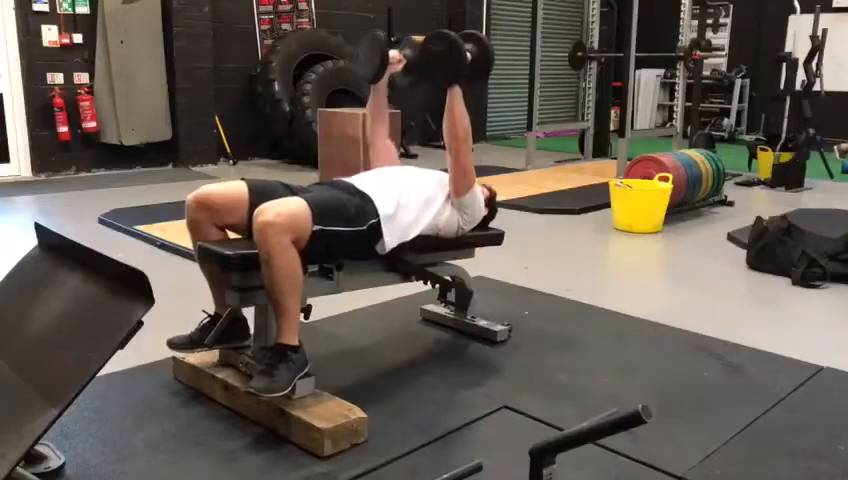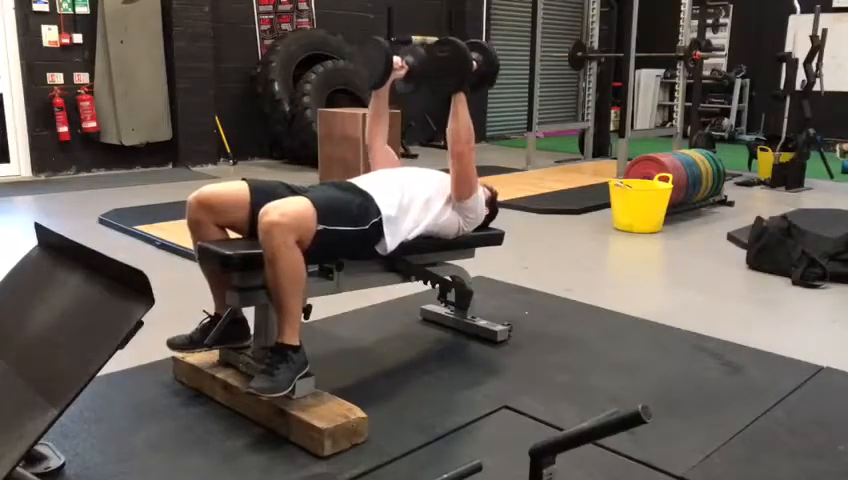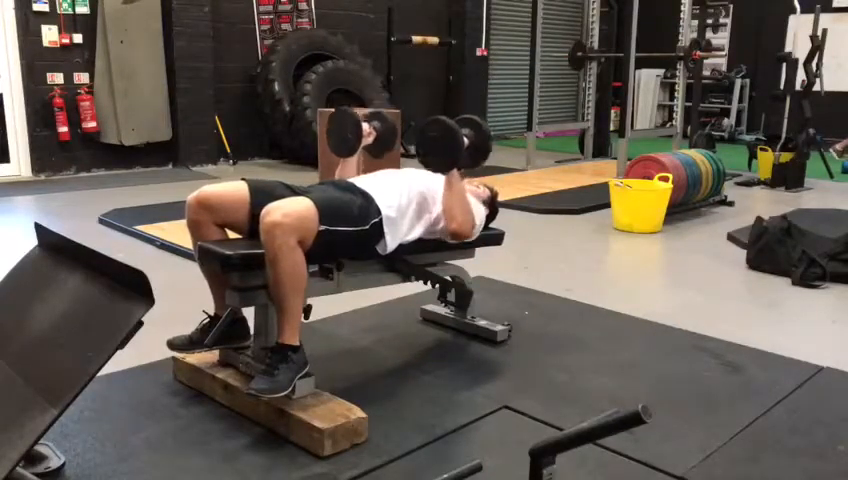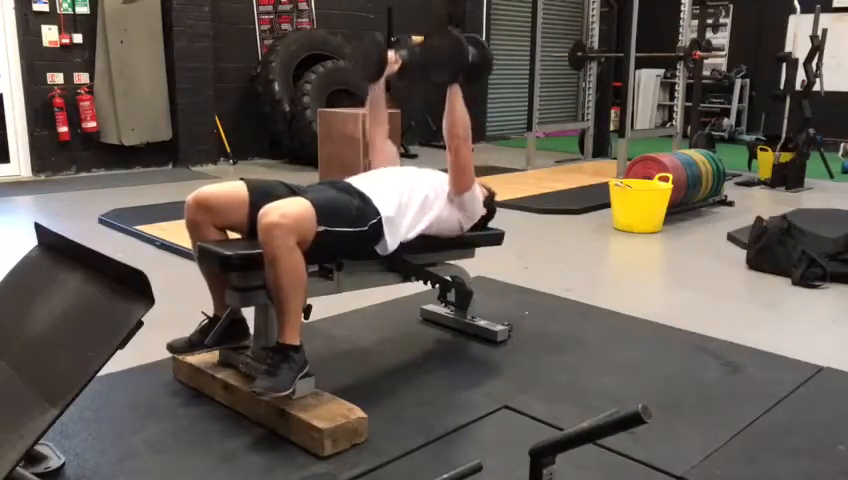
dt=1s
person 1, frame 1
left shoulder: (466, 210)
right shoulder: (421, 185)
left elbow: (460, 148)
right elbow: (378, 134)
left wrist: (454, 84)
right wrist: (381, 78)
left hip: (366, 215)
left knee: (271, 223)
right knee: (201, 204)
left ankle: (289, 352)
right ankle: (227, 321)
person 1, frame 2
left shoulder: (467, 212)
right shoulder: (414, 185)
left elbow: (462, 152)
right elbow: (376, 142)
left wrist: (459, 91)
right wrist: (385, 82)
left hip: (368, 214)
left knee: (276, 222)
right knee: (202, 204)
left ankle: (289, 351)
right ankle: (228, 321)
person 1, frame 3
left shoulder: (471, 210)
right shoulder: (421, 188)
left elbow: (457, 227)
left wrist: (454, 165)
left hip: (369, 213)
left knee: (278, 221)
right knee: (201, 203)
left ankle: (289, 352)
right ankle: (227, 322)
person 1, frame 4
left shoulder: (465, 209)
right shoulder: (418, 184)
left elbow: (460, 150)
right elbow: (377, 133)
left wrist: (455, 85)
right wrist: (379, 78)
left hip: (368, 214)
left knee: (276, 223)
right knee: (201, 204)
left ankle: (290, 352)
right ankle: (227, 322)
